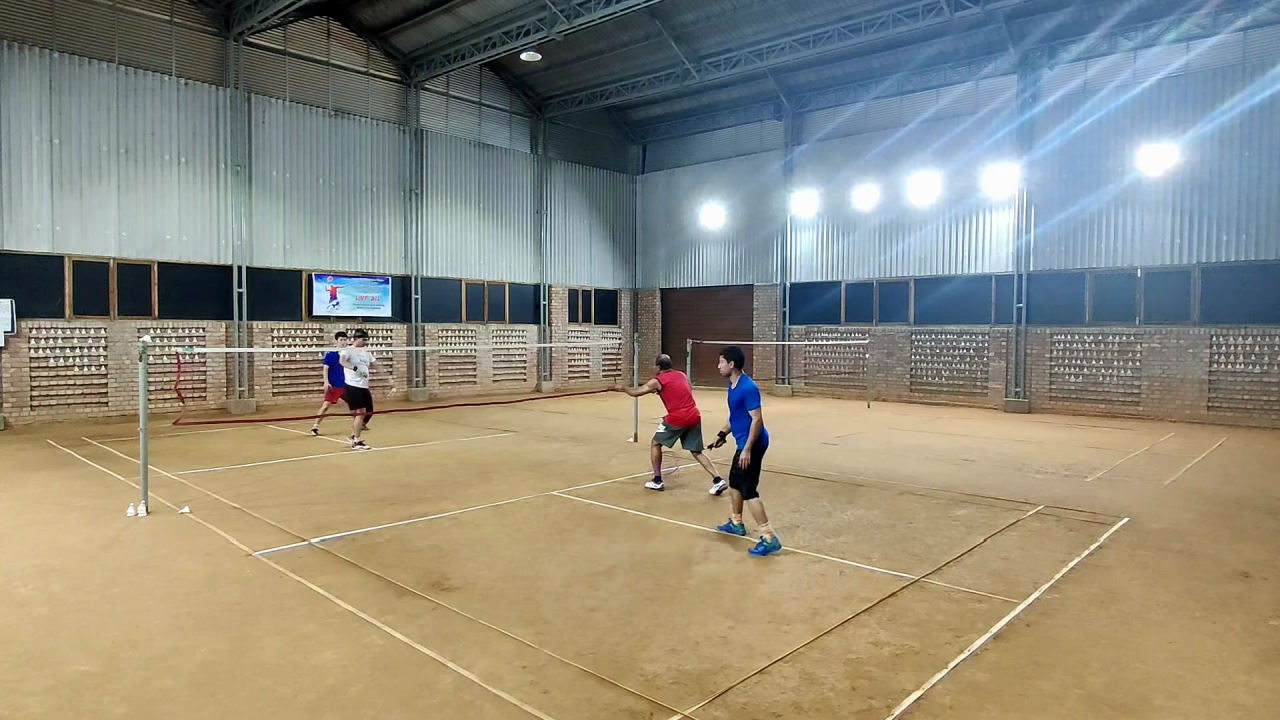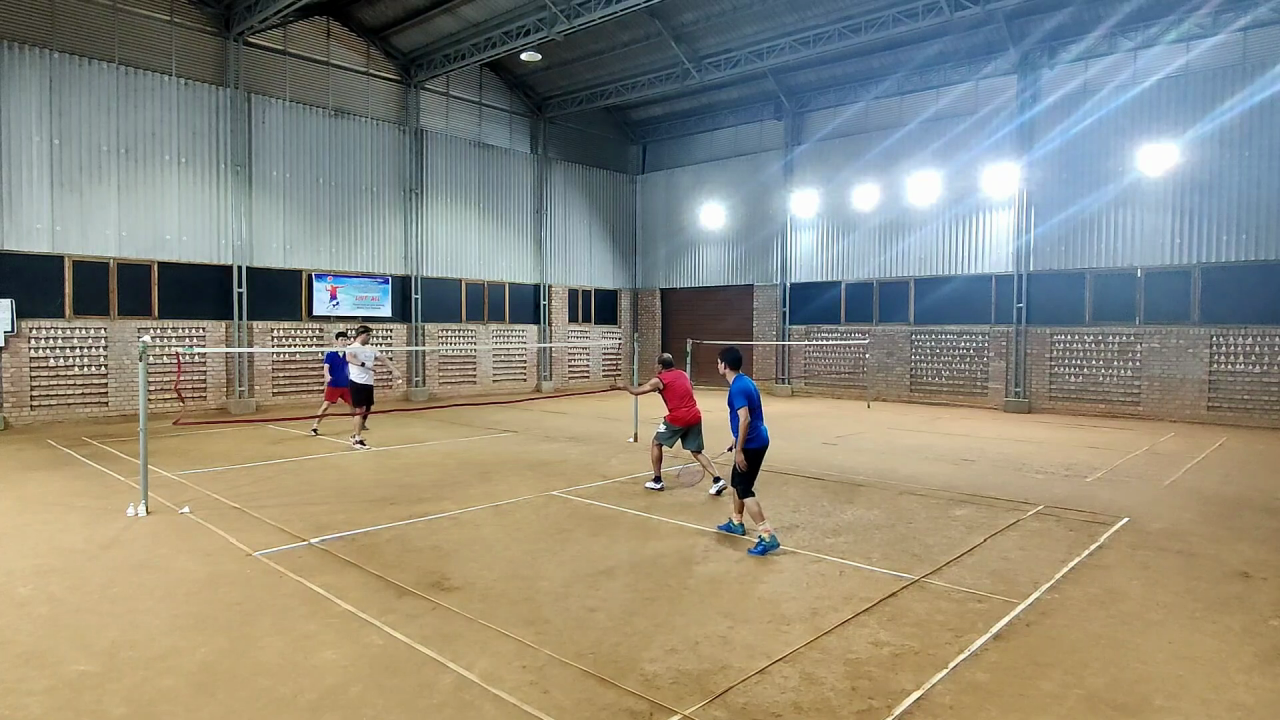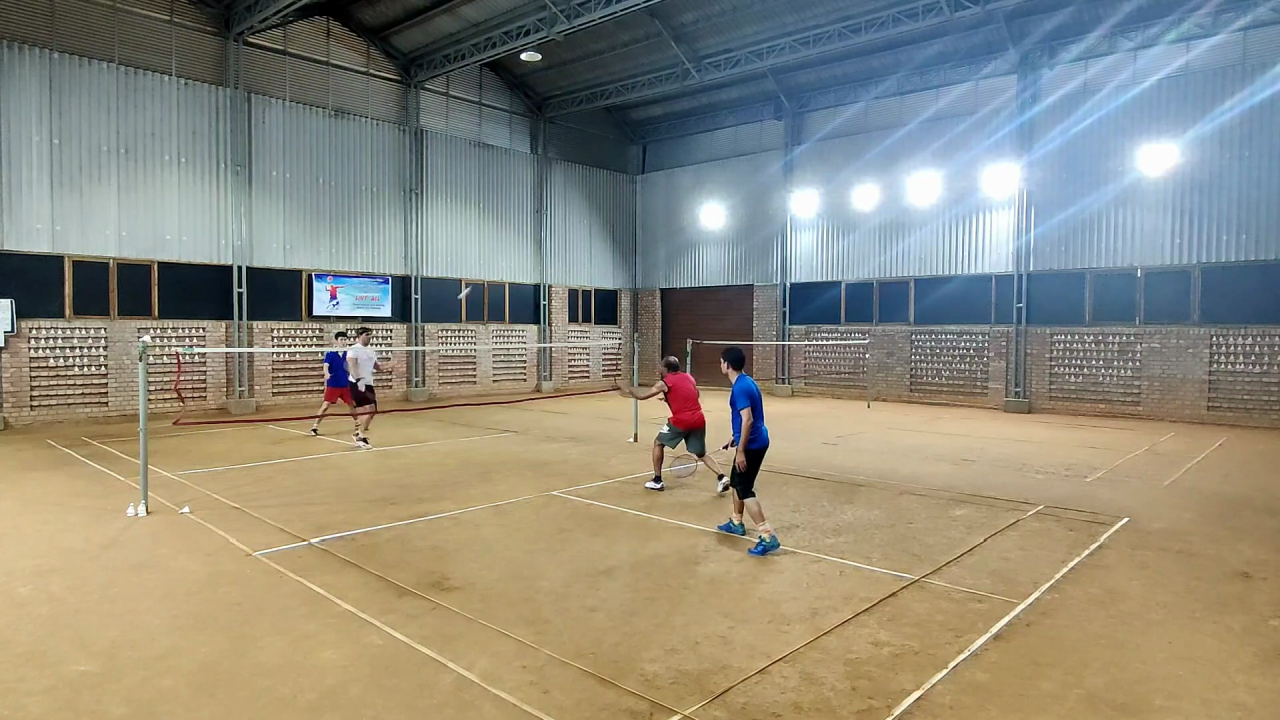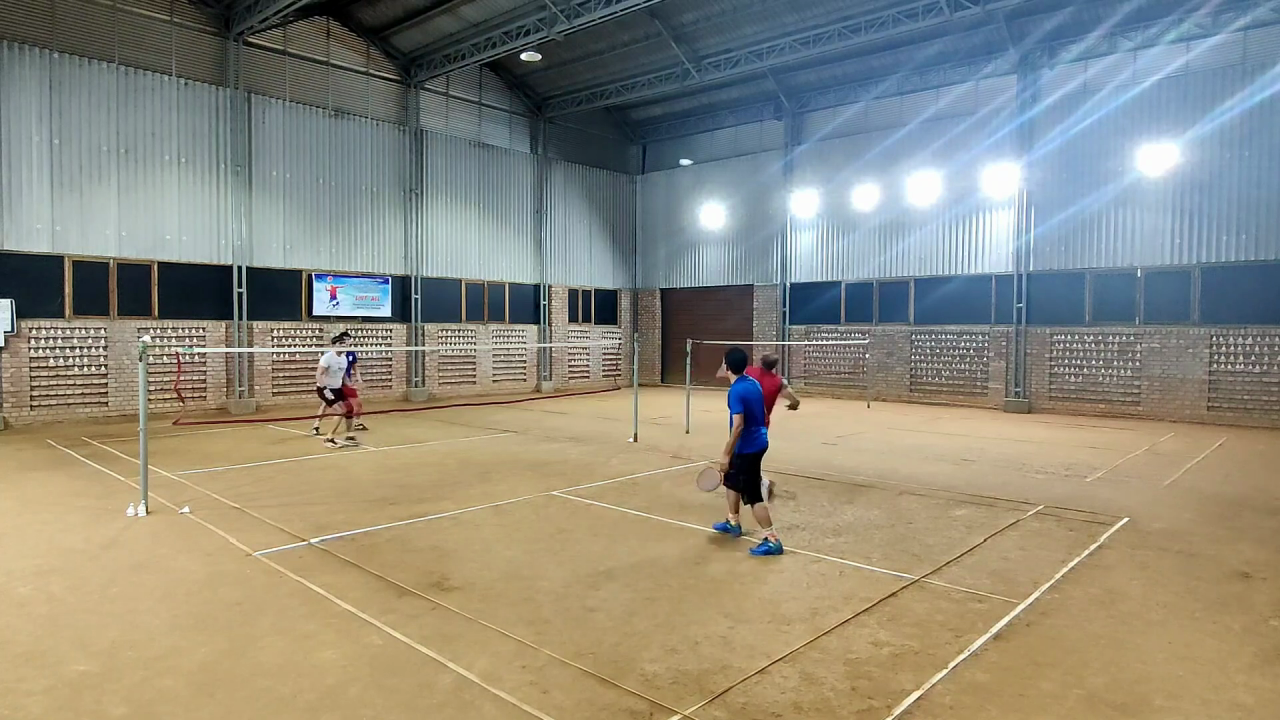
dt=0.5s
person 1, frame 1
left shoulder: (747, 387)
right shoulder: (733, 386)
left elbow: (757, 420)
left wrist: (747, 450)
right wrist: (723, 434)
left hip: (752, 445)
right hip: (745, 443)
left knee: (748, 490)
right knee: (735, 481)
left ankle: (769, 538)
right ankle: (736, 523)
person 1, frame 2
left shoulder: (737, 387)
right shoulder: (744, 381)
left elbow: (745, 419)
left wrist: (739, 450)
right wrist: (738, 442)
left hip: (751, 444)
right hip: (754, 441)
left knee: (744, 490)
right knee: (737, 482)
left ankle: (768, 537)
right ankle: (736, 523)
person 1, frame 3
left shoulder: (740, 387)
right shoulder: (746, 382)
left elbow: (748, 420)
left wrist: (741, 451)
right wrist: (735, 437)
left hip: (751, 445)
right hip: (753, 442)
left knee: (744, 490)
right knee: (736, 481)
left ankle: (768, 537)
right ankle: (736, 522)
person 1, frame 4
left shoulder: (736, 391)
right shoulder: (753, 383)
left elbow: (738, 426)
right elbow: (763, 414)
left wrist: (726, 455)
left hip: (748, 448)
right hip: (757, 442)
left knee: (752, 495)
right knee: (731, 480)
left ankle: (772, 541)
right ankle: (732, 523)
